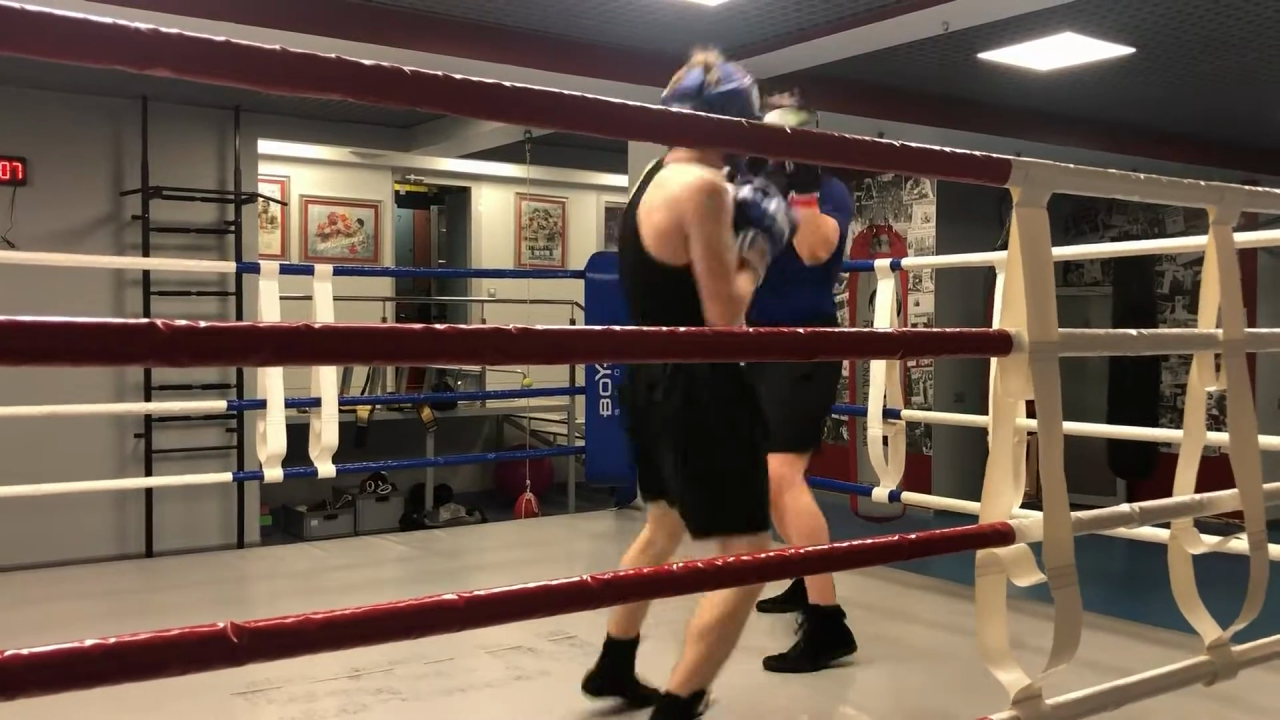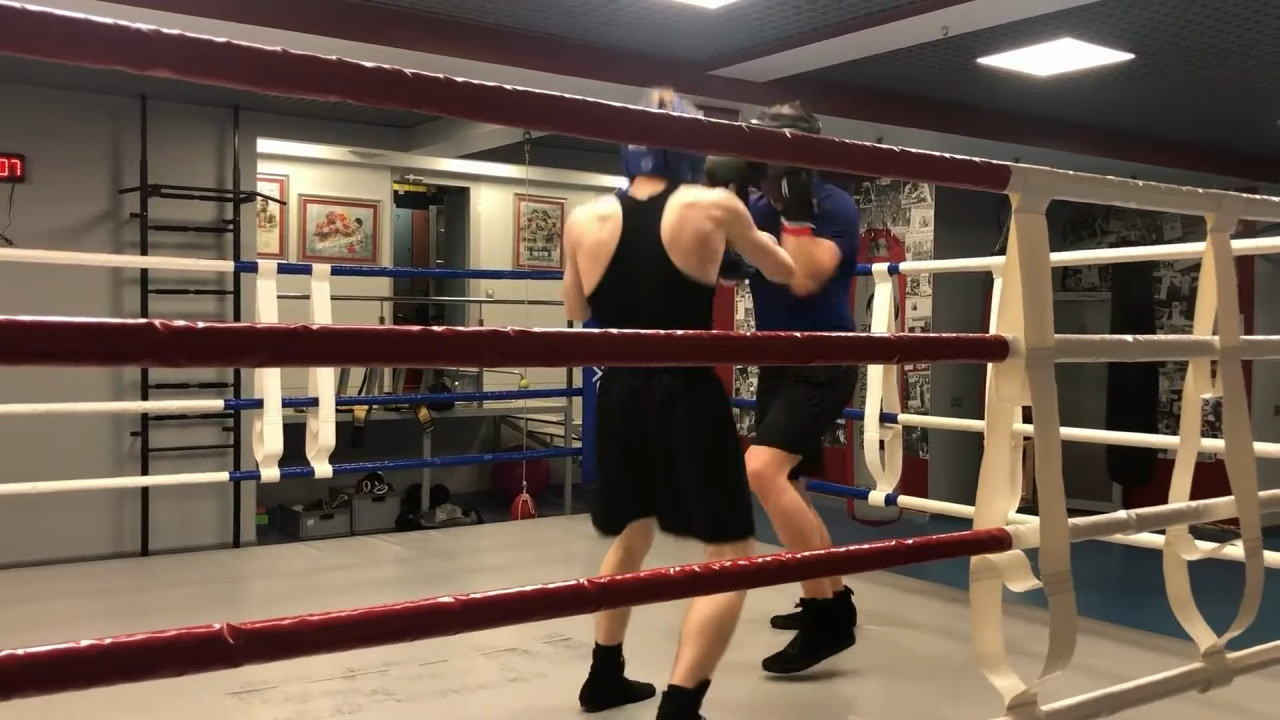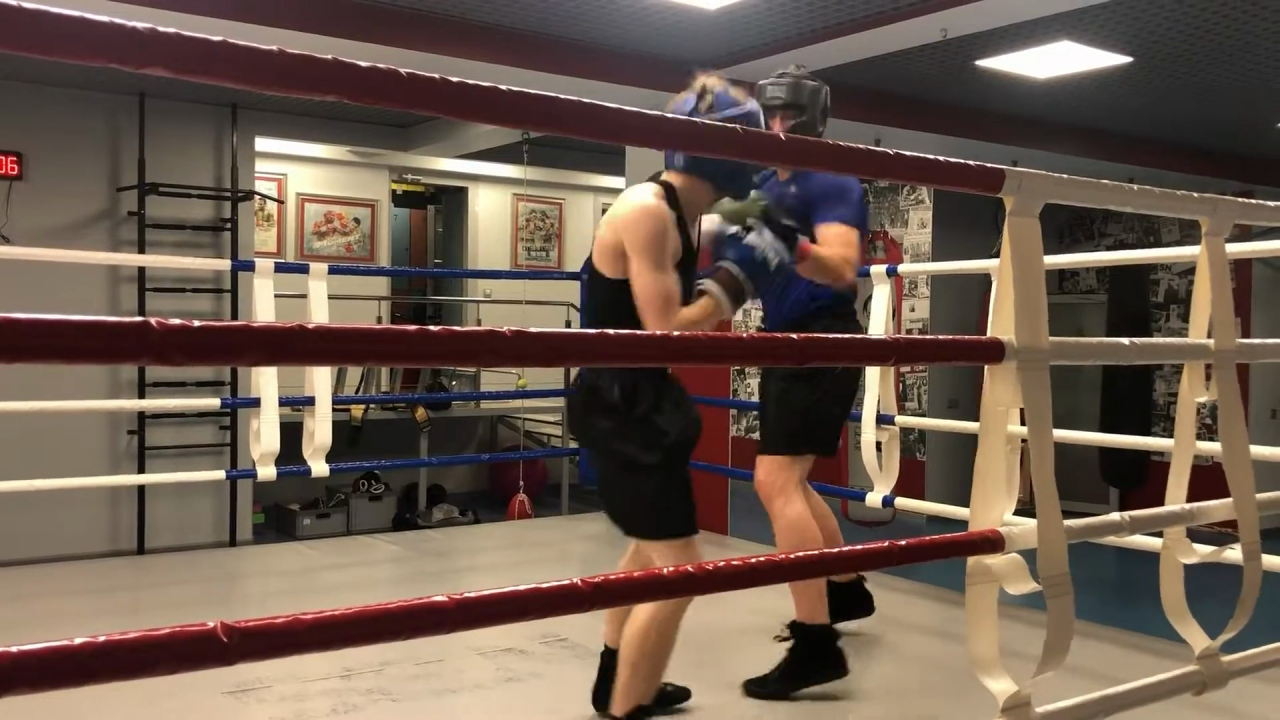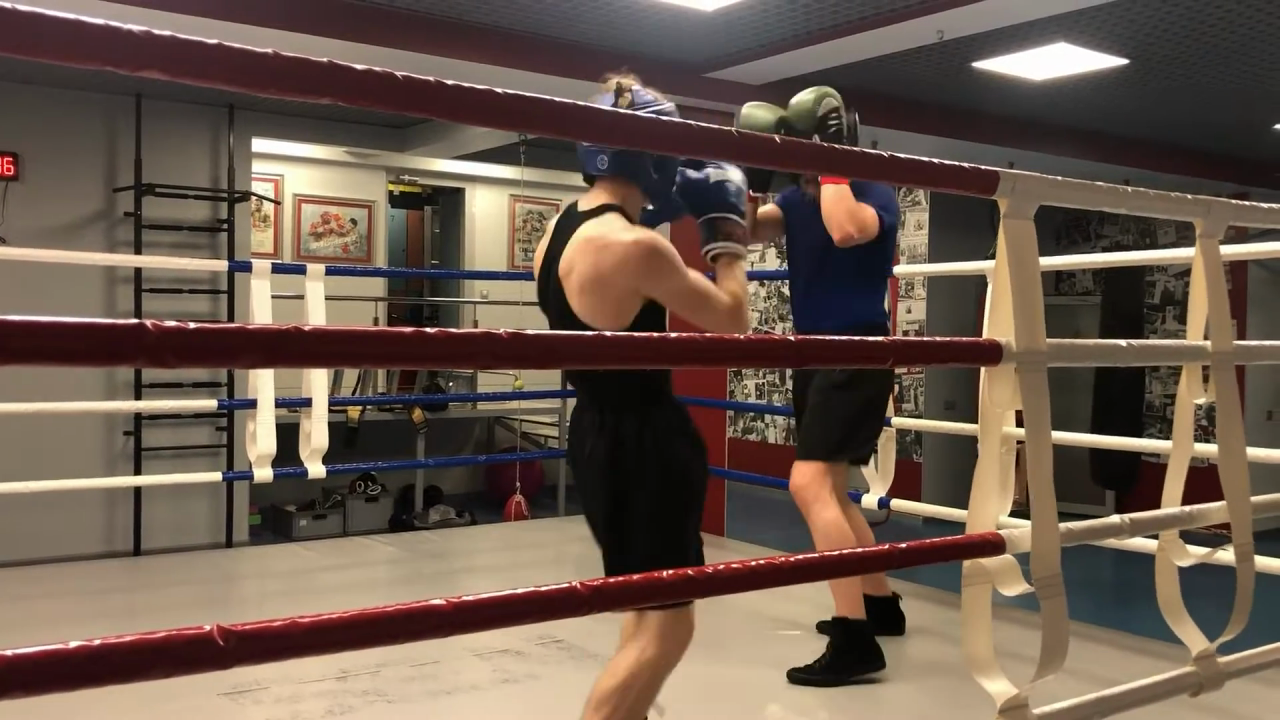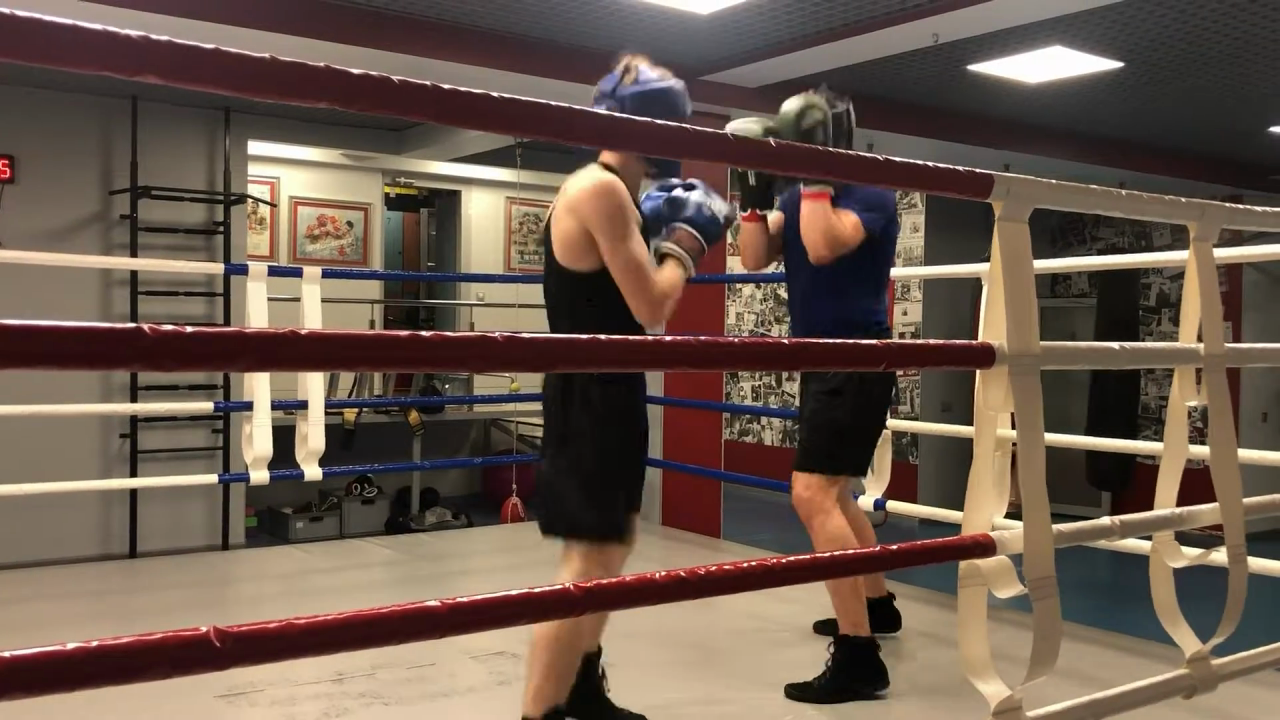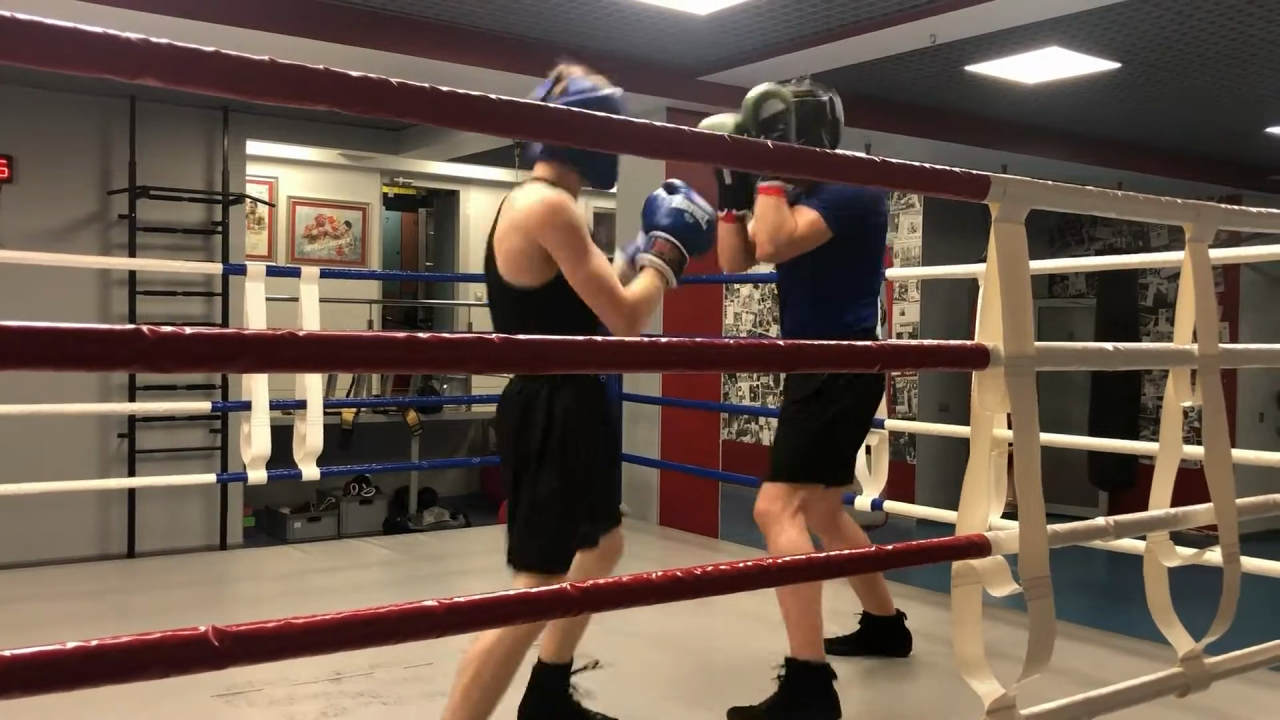
dt=0.5s
person 1, frame 1
left shoulder: (650, 181)
right shoulder: (704, 190)
right elbow: (724, 320)
right wrist: (756, 242)
left hip: (649, 380)
right hip: (701, 384)
left knee: (664, 524)
right knee: (744, 559)
left ankle: (613, 666)
person 1, frame 2
left shoulder: (586, 220)
right shoulder: (713, 207)
right elbow: (784, 274)
right wrist: (750, 234)
left hip: (620, 402)
right hip: (688, 402)
left knee: (630, 537)
right knee: (727, 561)
person 1, frame 3
left shoulder: (671, 208)
right shoulder: (646, 211)
right elbow: (668, 336)
right wrist: (733, 277)
left hip: (631, 393)
right hip: (619, 398)
left knee: (653, 539)
right knee: (675, 565)
person 1, frame 4
left shoulder: (562, 228)
right shoulder: (636, 246)
right elbow: (728, 323)
left wrist: (670, 207)
right wrist: (724, 227)
left hip: (605, 436)
right hip: (639, 445)
left knee: (655, 612)
right knee: (666, 625)
person 1, frame 5
left shoulder: (589, 185)
right shoulder: (606, 192)
right elbow: (652, 307)
right wrist: (689, 236)
left hip: (595, 385)
right hip: (593, 393)
left knee: (610, 544)
right knee: (590, 568)
person 1, frame 6
left shoulder: (537, 202)
right shoulder: (548, 208)
right elbow: (626, 317)
left wrist: (640, 253)
right wrist: (670, 247)
left hip: (565, 408)
right hip: (552, 413)
left knee: (599, 546)
right knee: (537, 593)
person 2, frame 1
left shoulder: (826, 192)
left elbow: (816, 252)
left wrist: (802, 184)
left knee: (783, 476)
right knee: (767, 475)
left ankle: (827, 623)
right ankle: (807, 581)
person 2, frame 2
left shoulder: (836, 209)
right shoulder: (755, 199)
left elbow: (802, 280)
left wrist: (795, 207)
left hip: (822, 369)
right hip: (780, 367)
left knee: (763, 471)
right knee: (781, 482)
left ankle: (822, 615)
right ankle: (831, 600)
person 2, frame 3
left shoulder: (832, 186)
right shoulder: (772, 187)
left elbow: (840, 270)
left hip: (818, 344)
left knee: (775, 481)
right knee: (790, 481)
left ankle: (814, 645)
right ankle: (847, 588)
person 2, frame 4
left shoulder: (873, 194)
right shoulder: (796, 195)
left elbow: (844, 232)
right elbow: (742, 233)
left wrist: (831, 165)
right wrist: (753, 176)
left hip: (855, 359)
right hip: (814, 362)
left knee: (809, 484)
right knee: (829, 492)
left ankle: (855, 640)
right ankle: (880, 604)
person 2, frame 5
left shoulder: (870, 196)
right shoulder: (797, 195)
left elbow: (821, 248)
right elbow: (753, 257)
left wrist: (813, 181)
right wrist: (754, 191)
left hip: (855, 362)
right hip: (823, 363)
left knee: (812, 495)
right knee: (830, 492)
left ankle: (858, 655)
right ankle: (876, 603)
person 2, frame 6
left shoulder: (851, 191)
right shoulder: (799, 191)
left elbow: (776, 244)
right elbow: (733, 263)
left wrist: (769, 178)
right wrist: (731, 190)
left hip: (840, 371)
right hip: (823, 371)
left knee: (779, 508)
right knee: (821, 509)
right ankle: (885, 622)
